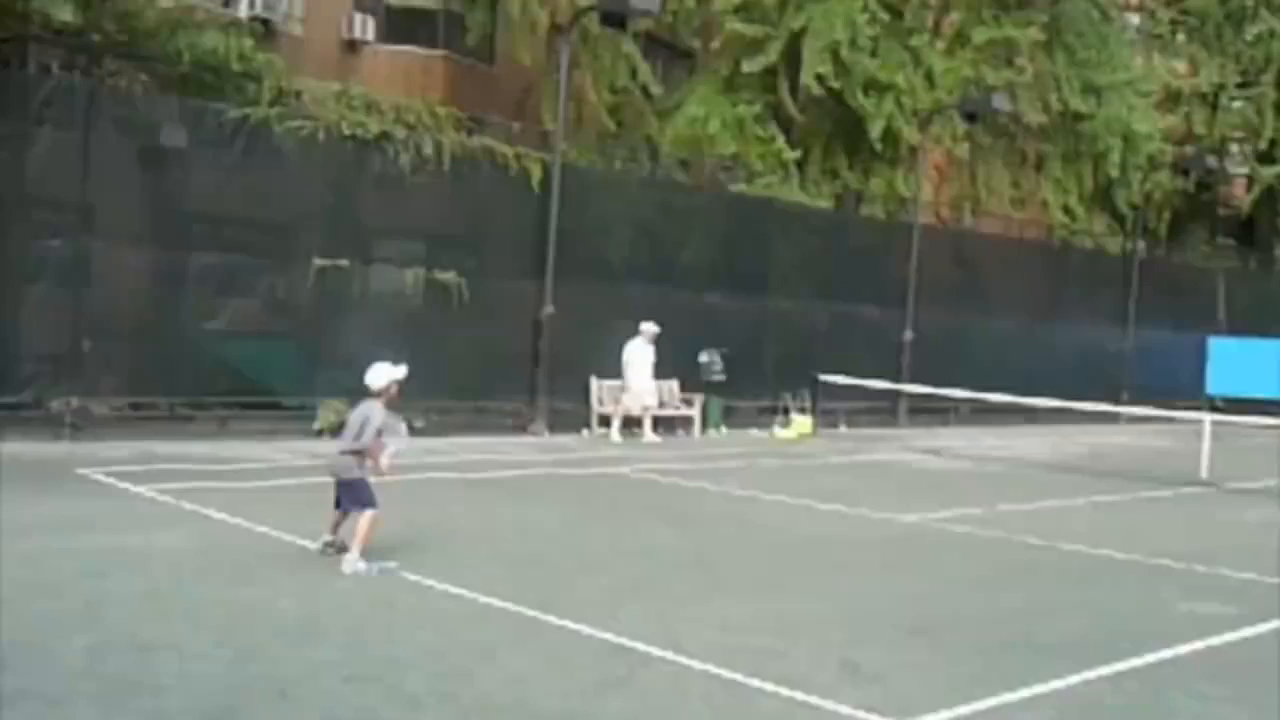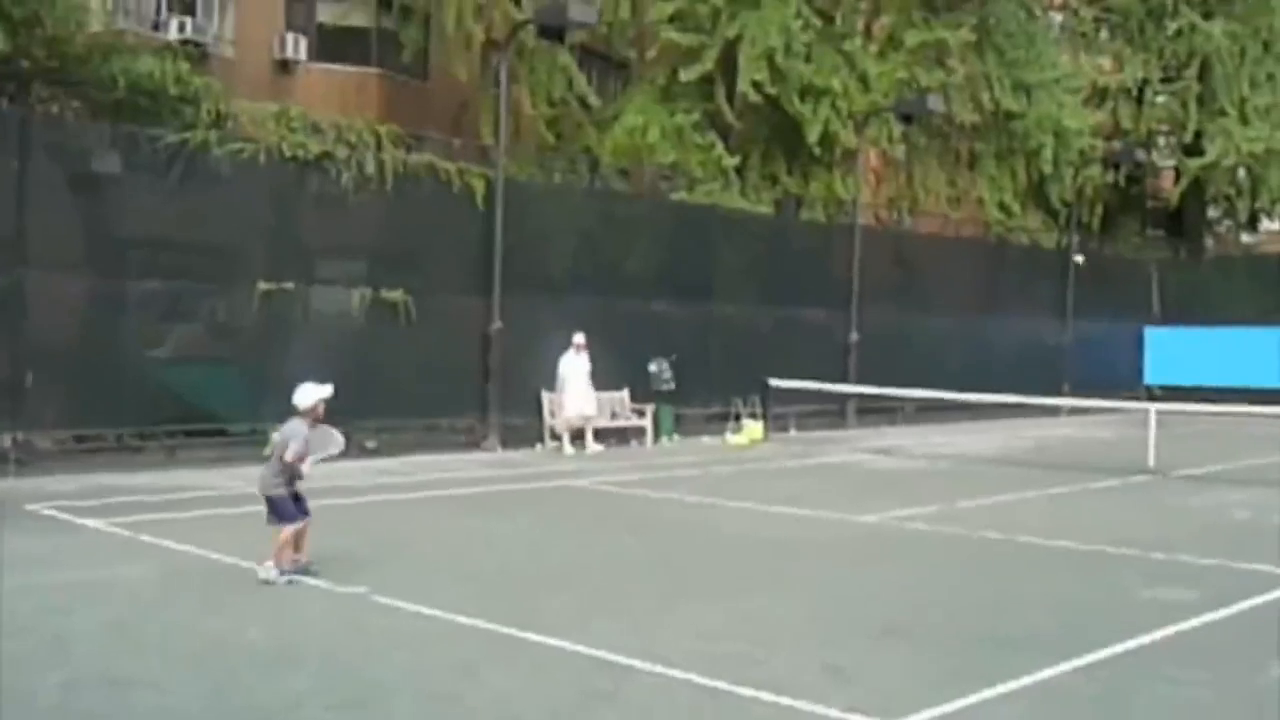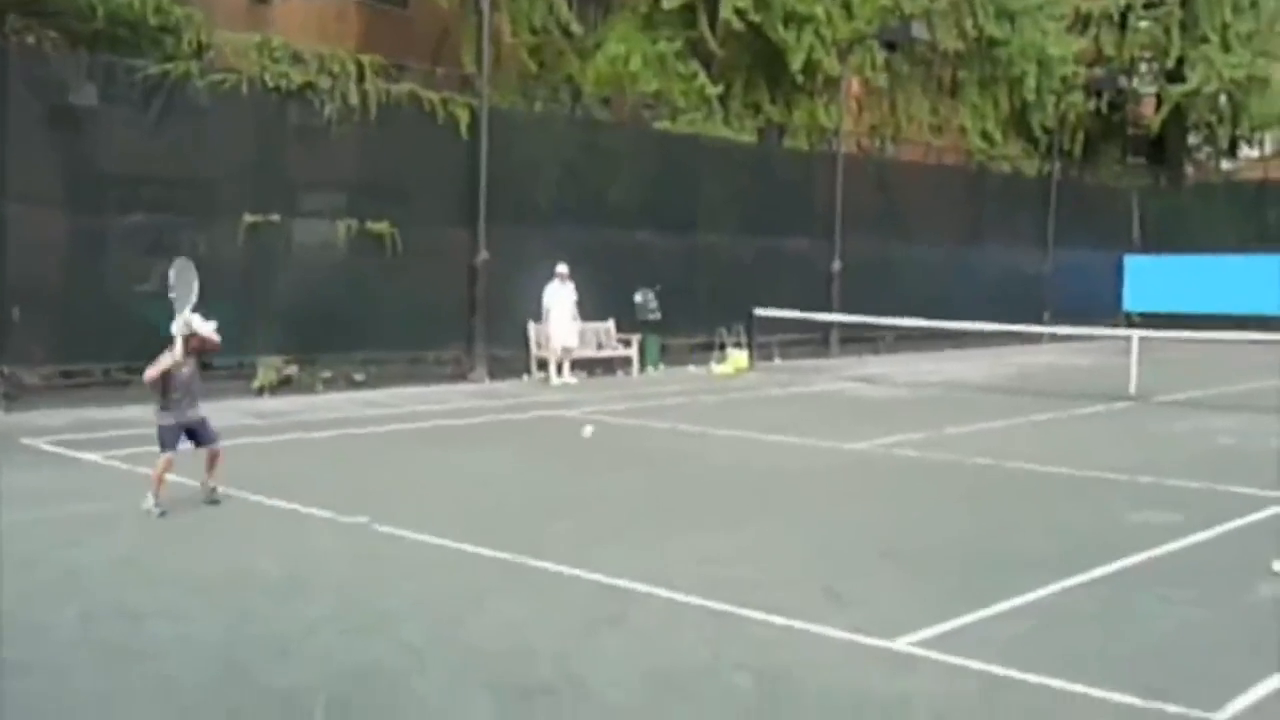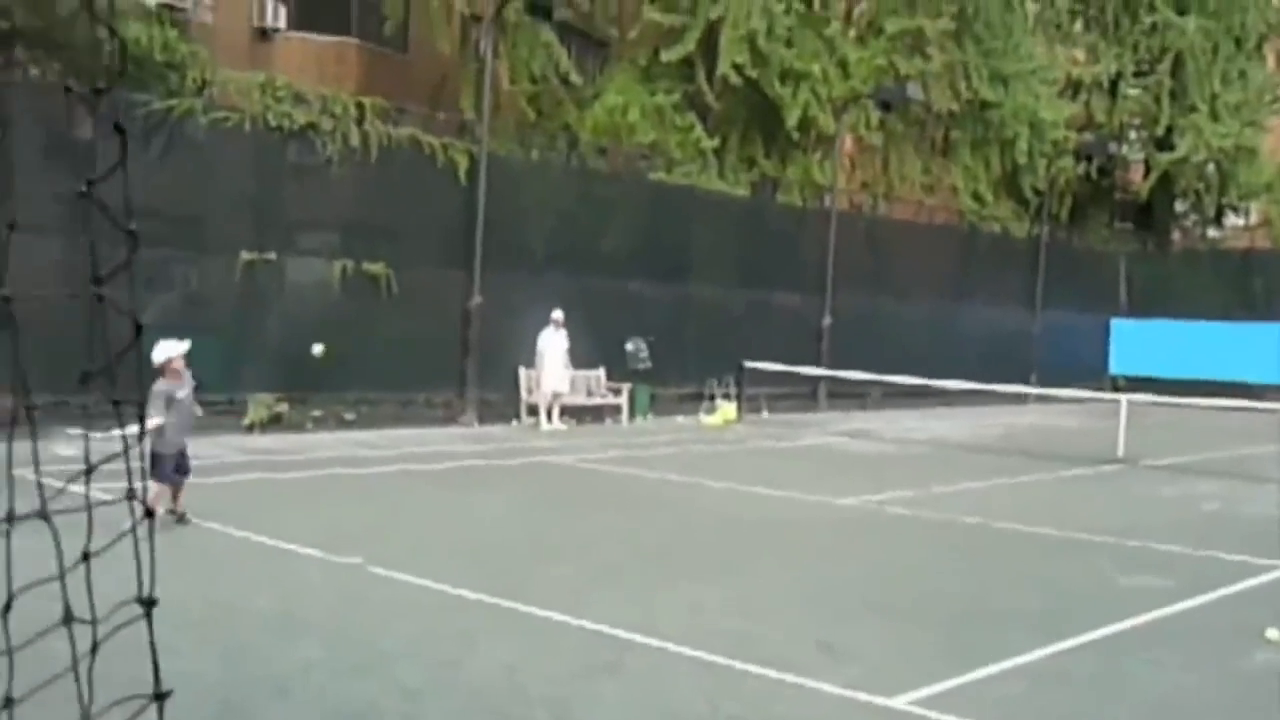
dt=0.7s
person 1, frame 1
left shoulder: (366, 405)
right shoulder: (378, 412)
right elbow: (368, 442)
left wrist: (378, 454)
right wrist: (378, 462)
left hip: (342, 463)
right hip: (351, 467)
left knee: (346, 506)
right knee: (369, 510)
left ankle: (329, 540)
right ankle: (353, 559)
person 1, frame 2
left shoulder: (295, 424)
right shoulder: (300, 431)
left elbow: (275, 438)
right elbow: (289, 458)
right wrist: (302, 467)
left hip: (284, 483)
right hip: (274, 485)
left knee: (304, 520)
right knee: (293, 525)
left ankle: (297, 561)
right ankle: (269, 567)
person 1, frame 3
left shoulder: (194, 349)
right shoulder: (168, 356)
left elbow: (215, 340)
right elbow: (147, 377)
left wrist: (194, 327)
right wrist: (171, 361)
left hip: (193, 414)
right hip: (169, 417)
left knee: (214, 448)
right knee: (167, 457)
left ankle: (208, 485)
right ankle: (152, 499)
person 1, frame 4
left shoulder: (186, 377)
right shoulder: (161, 389)
right elbow: (155, 419)
left wrist: (194, 408)
left hip: (178, 443)
right hip: (165, 447)
left knee: (182, 476)
right knee: (162, 486)
left ankle: (177, 508)
